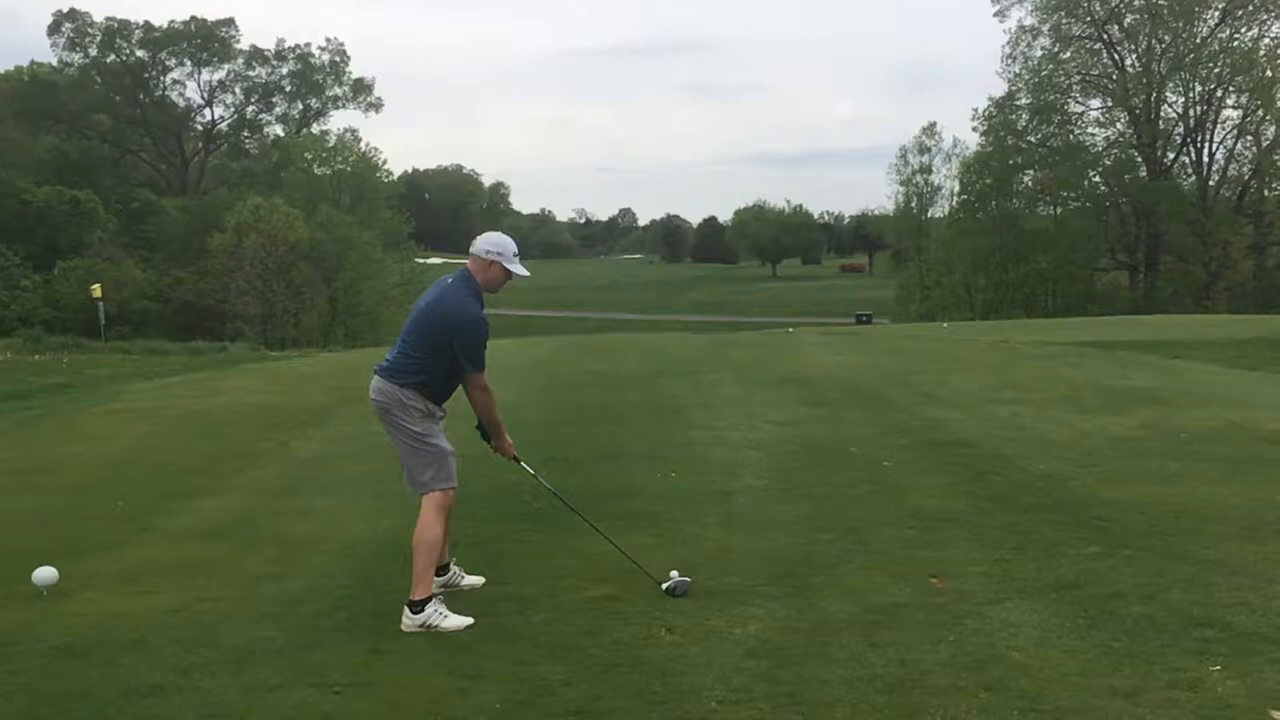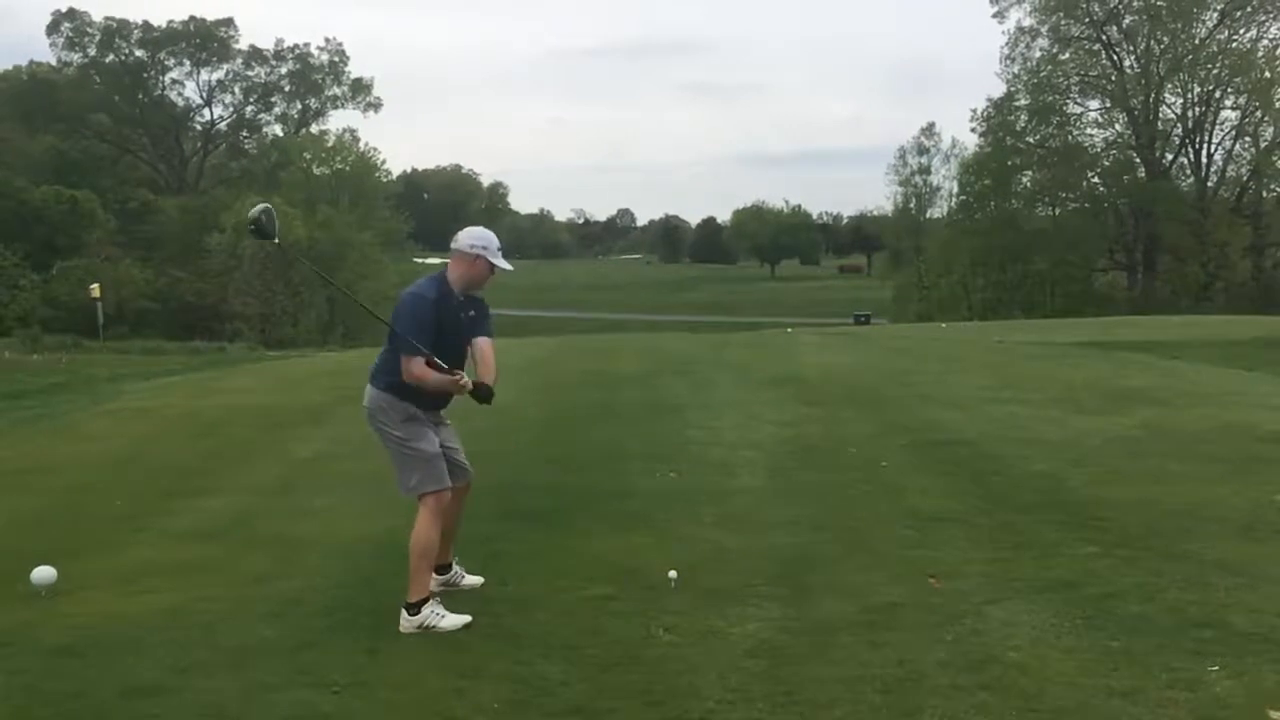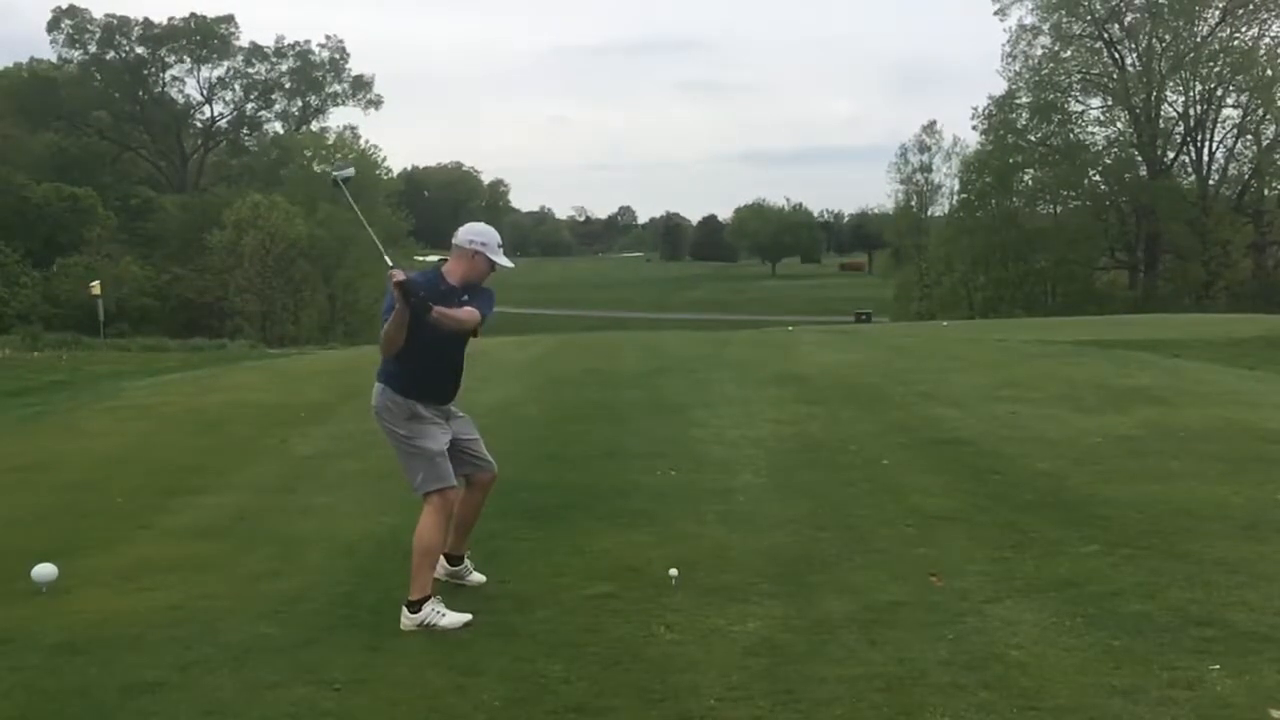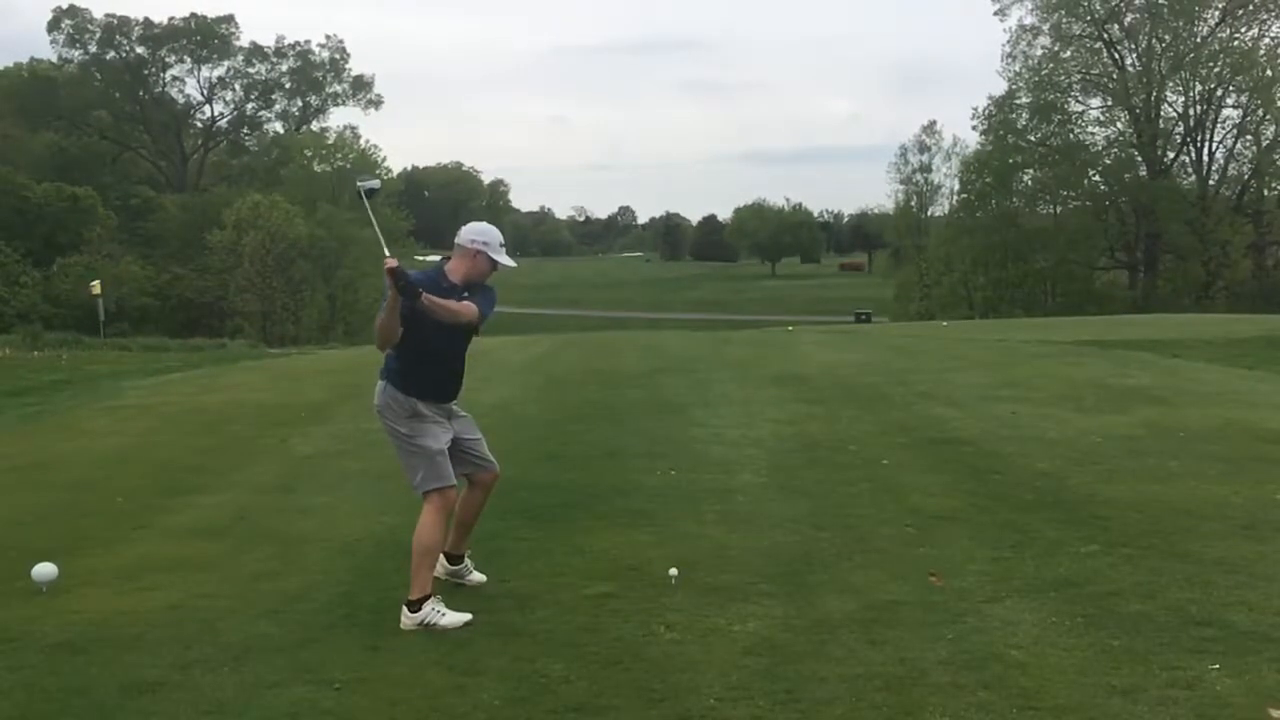
dt=0.5s
person 1, frame 1
left shoulder: (451, 286)
right shoulder: (467, 313)
right elbow: (478, 387)
left wrist: (486, 425)
right wrist: (498, 435)
left hip: (404, 392)
right hip: (405, 399)
left knee: (440, 485)
right knee: (439, 494)
left ankle: (441, 570)
right ankle: (419, 606)
person 1, frame 2
left shoulder: (475, 306)
right shoulder: (420, 298)
left elbow: (483, 348)
right elbow: (411, 373)
left wrist: (483, 385)
right wrist: (454, 385)
left hip: (428, 408)
right hip: (395, 405)
left knee: (459, 481)
right knee: (436, 497)
left ankle: (442, 569)
right ankle: (417, 609)
person 1, frame 3
left shoulder: (479, 295)
right shoulder: (413, 286)
left elbow: (465, 321)
right elbow: (387, 349)
left wrist: (428, 310)
right wrist: (402, 307)
left hip: (441, 403)
right hip: (404, 404)
left knee: (483, 474)
right knee: (442, 496)
left ankle: (452, 560)
right ankle: (418, 606)
person 1, frame 4
left shoulder: (482, 294)
right shoulder: (416, 282)
left elbow: (462, 314)
right elbow: (384, 343)
left wrist: (419, 298)
right wrist: (395, 295)
left hip: (444, 402)
right hip: (406, 403)
left knee: (485, 474)
right knee: (442, 496)
left ankle: (453, 559)
right ankle: (418, 606)
